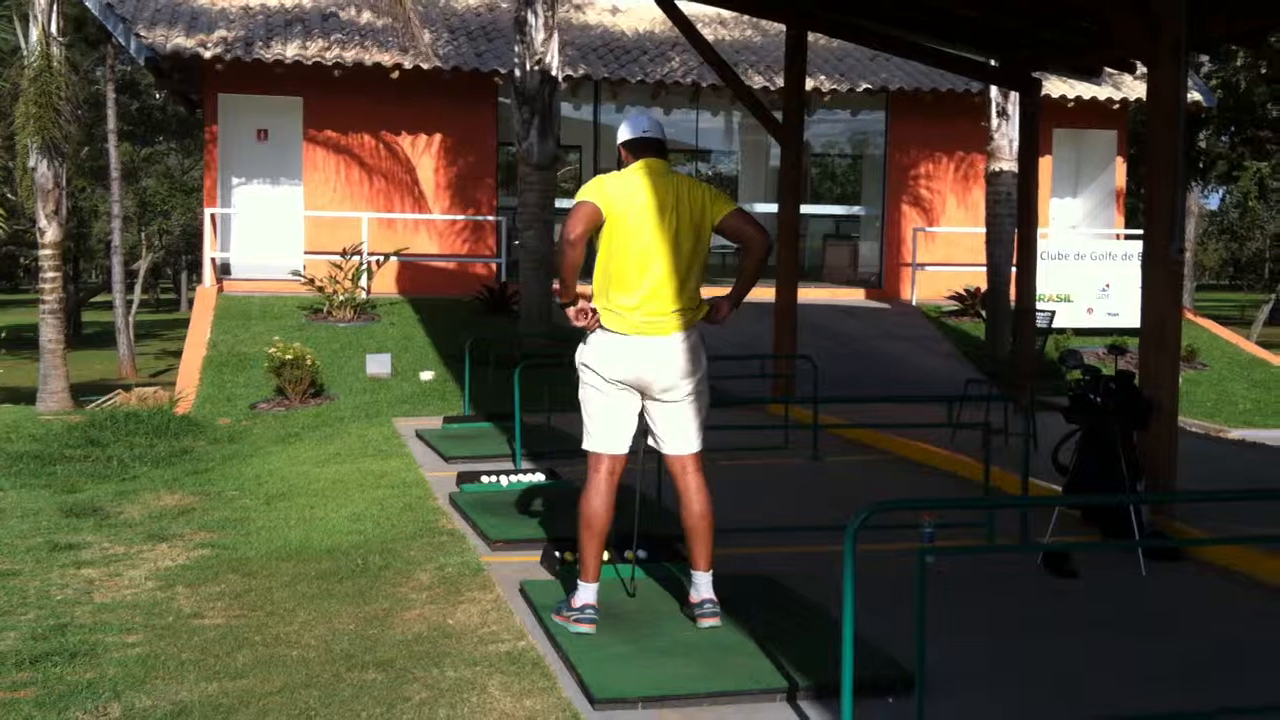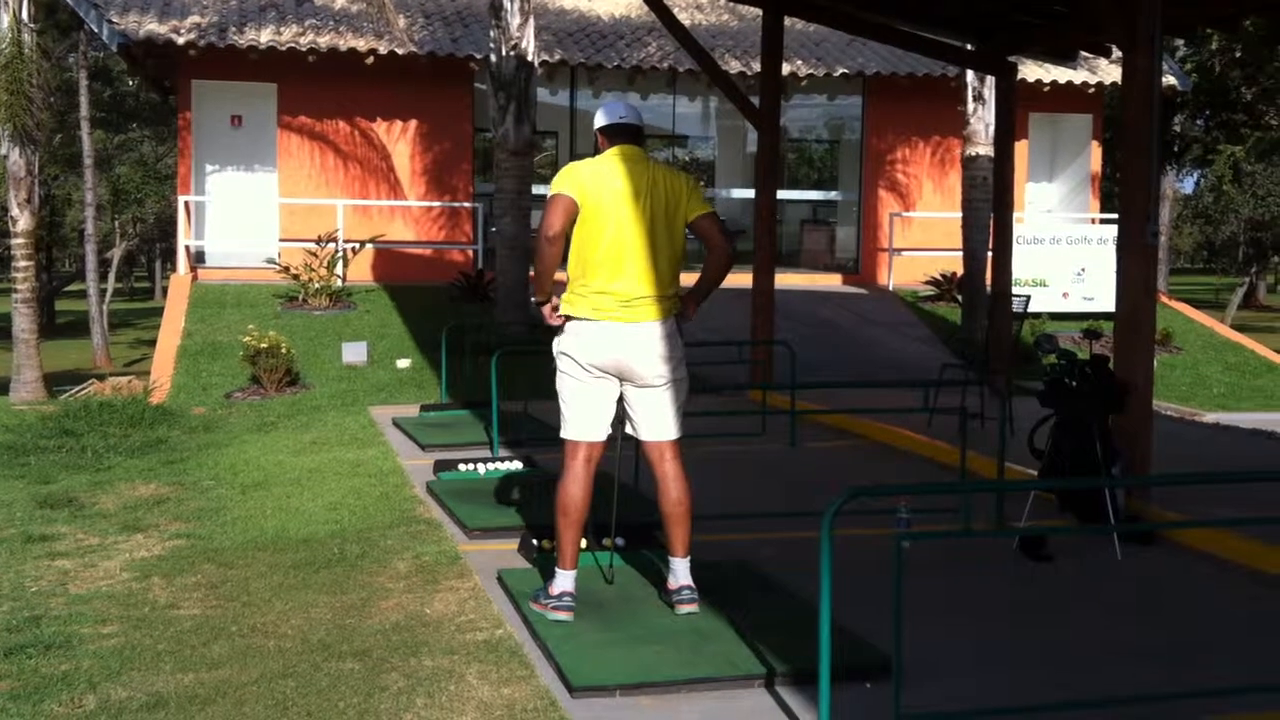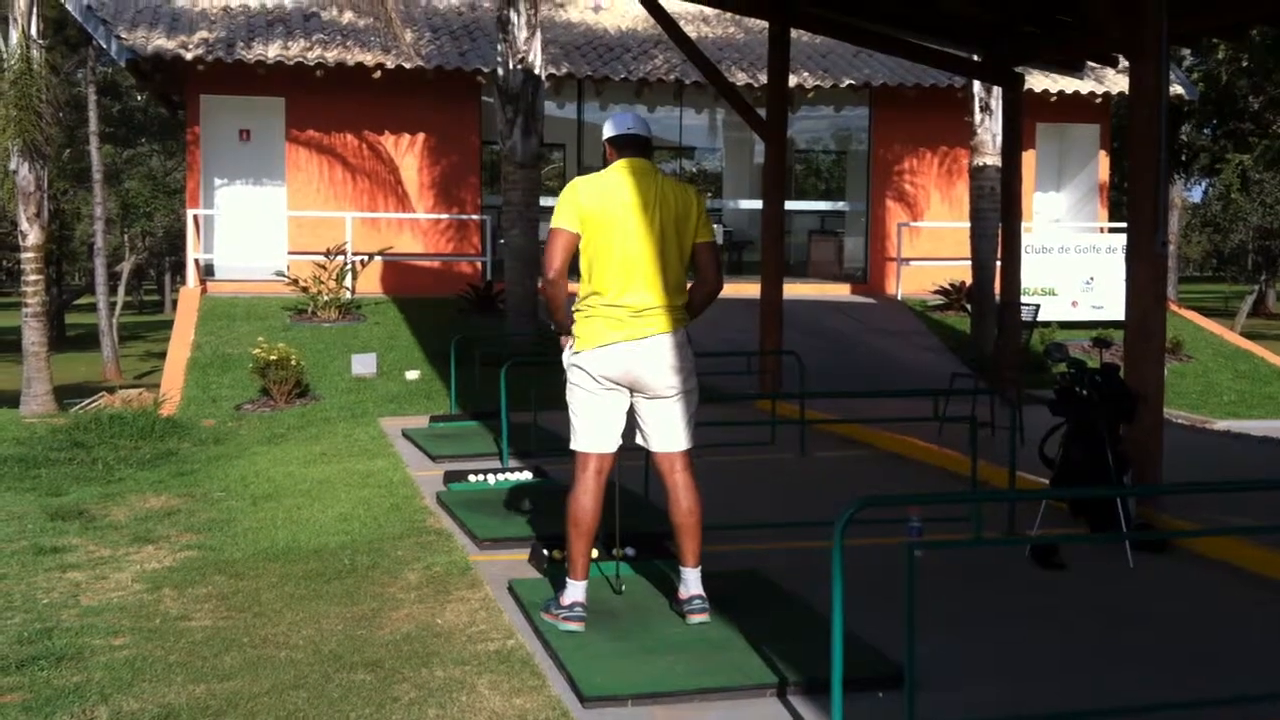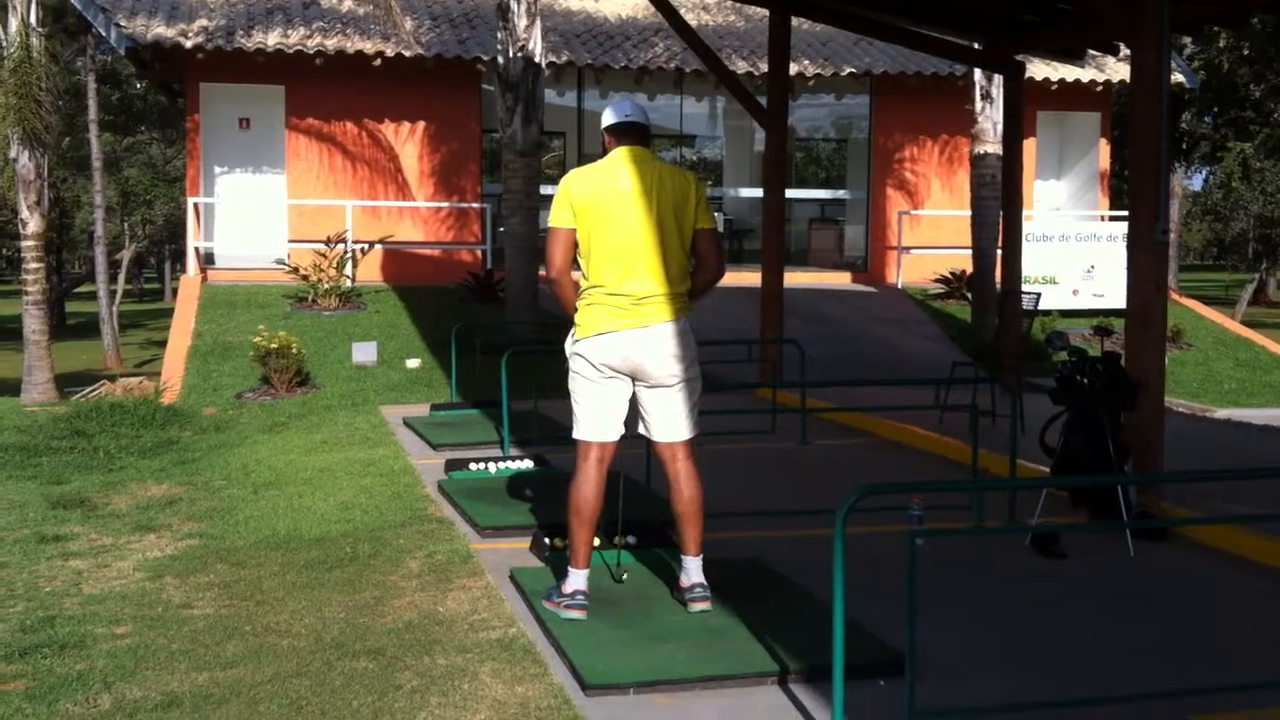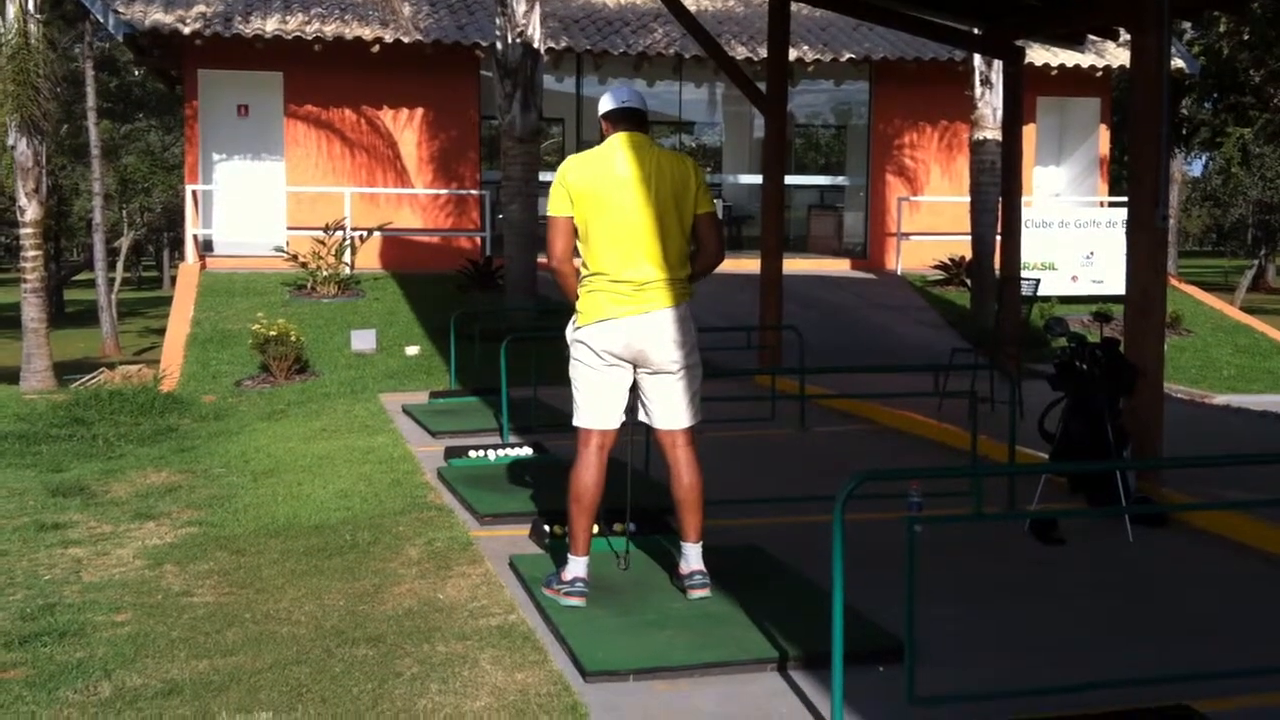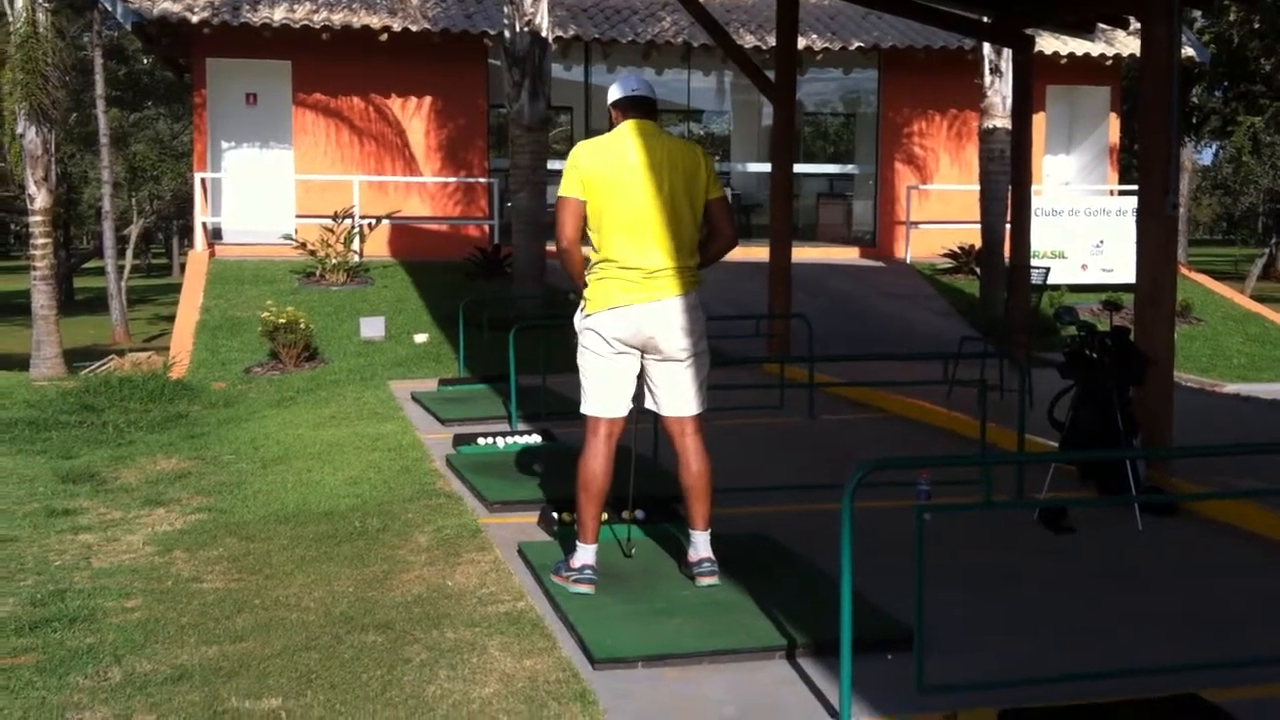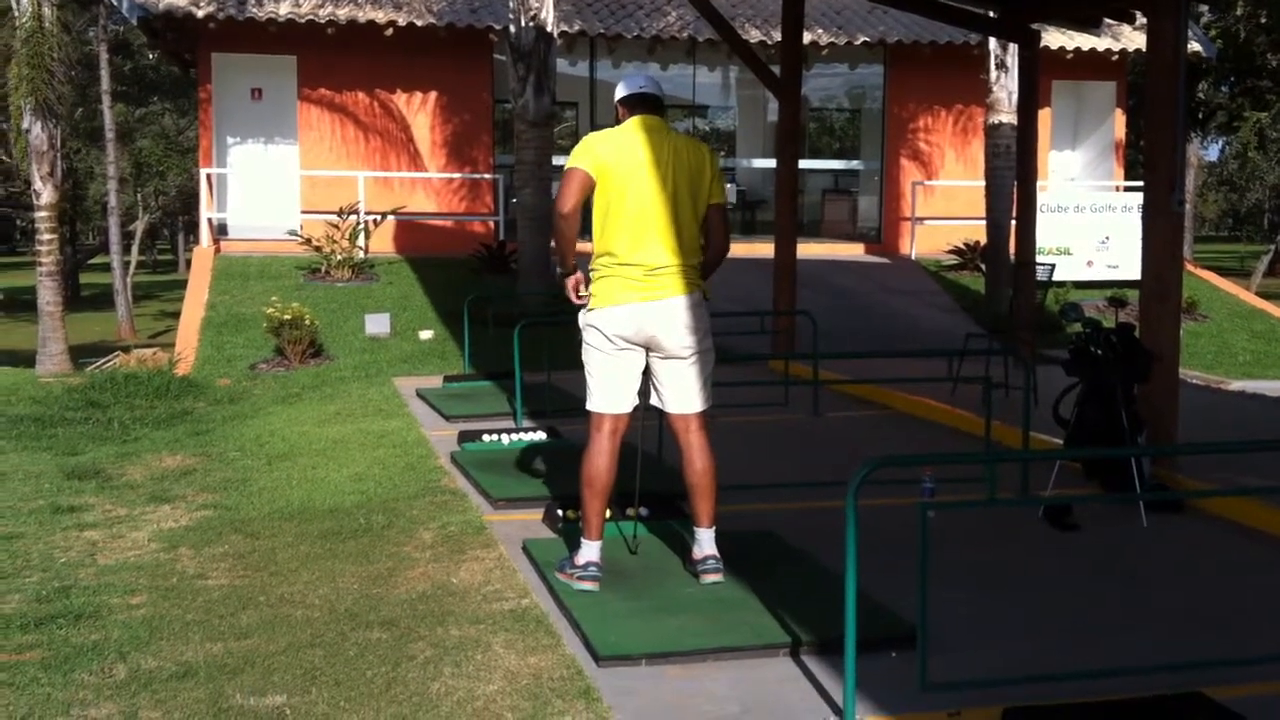
dt=0.5s
person 1, frame 1
left shoulder: (604, 186)
right shoulder: (699, 193)
left elbow: (573, 235)
right elbow: (759, 240)
left wrist: (569, 299)
right wrist: (730, 301)
left hip: (612, 346)
right hip: (677, 347)
left knee: (603, 471)
right knee: (688, 470)
left ankle: (585, 599)
right ankle: (704, 594)
person 1, frame 2
left shoulder: (577, 173)
right shoulder: (677, 182)
left elbow: (550, 235)
right elbow: (722, 250)
left wrist: (544, 298)
right wrist: (690, 303)
left hip: (588, 332)
right hip: (654, 334)
left knee: (580, 458)
right knee: (666, 456)
left ankle: (563, 586)
right ankle: (682, 580)
person 1, frame 3
left shoulder: (582, 190)
right shoulder: (686, 196)
left elbow: (553, 272)
right elbow: (710, 281)
left wrist: (564, 326)
left hip: (596, 347)
right hip: (664, 345)
left knee: (590, 470)
right knee: (677, 467)
left ankle: (574, 596)
right ankle: (692, 590)
person 1, frame 4
left shoulder: (577, 182)
right shoulder: (685, 183)
left elbow: (556, 270)
right elbow: (711, 266)
left hip: (598, 336)
right hip: (667, 334)
left knee: (592, 459)
right knee: (679, 456)
left ankle: (575, 585)
right ankle: (694, 578)
person 1, frame 5
left shoulder: (575, 168)
right shoulder: (683, 167)
left elbow: (558, 259)
right elbow: (712, 249)
left hip: (600, 323)
right hip: (668, 319)
left knee: (593, 446)
right knee: (679, 443)
left ankle: (575, 572)
right ankle: (694, 565)
person 1, frame 6
left shoulder: (588, 153)
right shoulder: (692, 155)
left elbow: (567, 240)
right elbow: (725, 235)
left wrist: (585, 285)
left hip: (609, 310)
right hip: (676, 307)
left knee: (601, 433)
right knee: (687, 431)
left ankle: (584, 559)
right ankle: (702, 552)
person 1, frame 7
left shoulder: (597, 144)
right shoulder: (700, 153)
left elbow: (565, 208)
right elbow: (718, 242)
left wrist: (568, 268)
left hip: (613, 305)
right hip: (679, 303)
left knee: (605, 429)
right knee: (691, 427)
left ankle: (589, 556)
right ankle: (706, 549)
